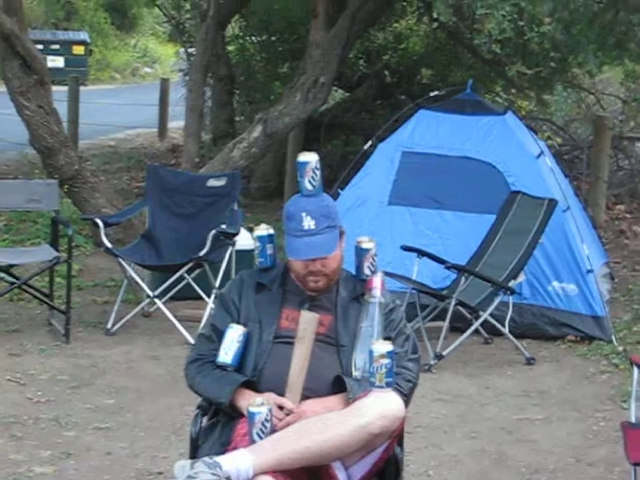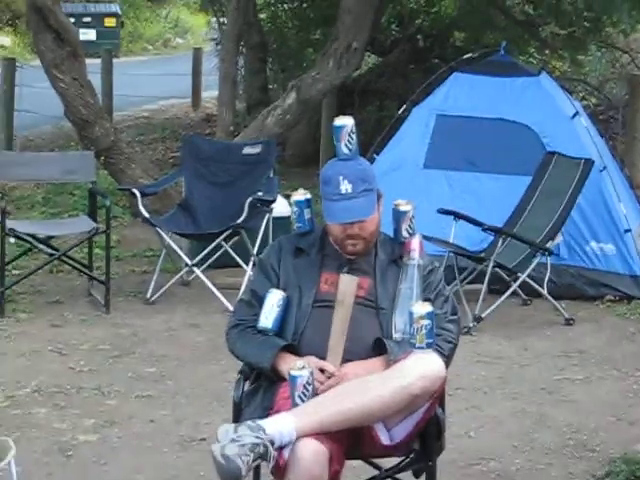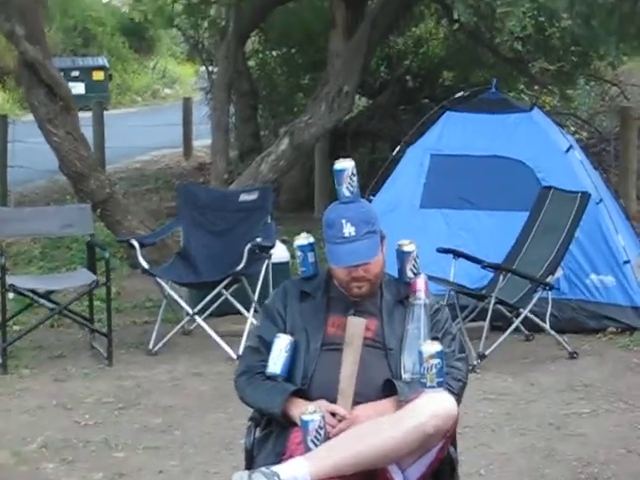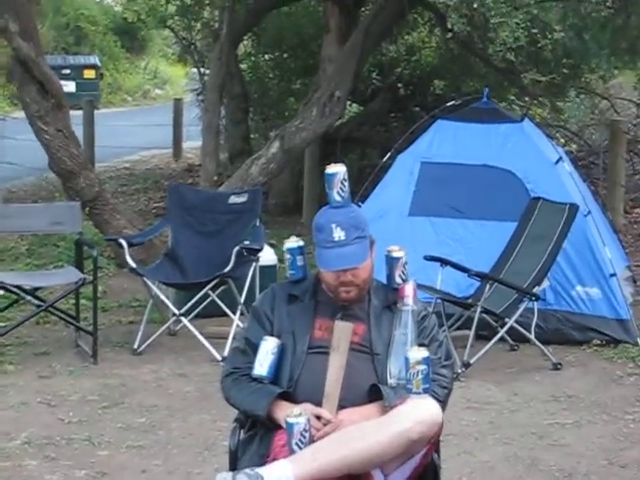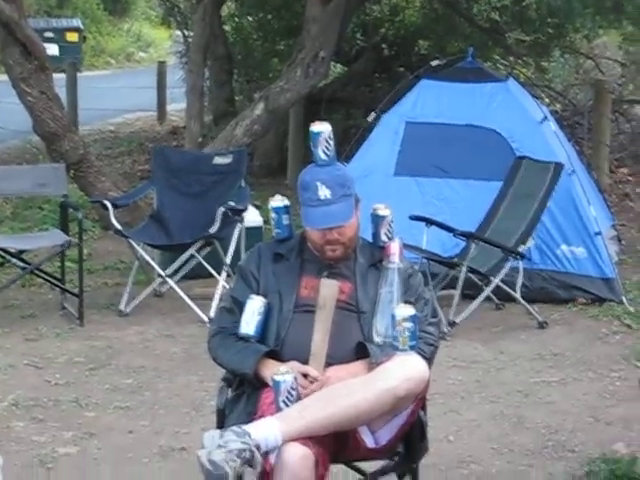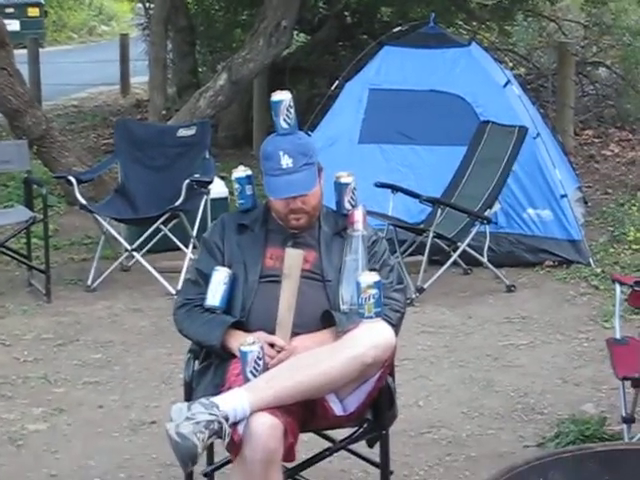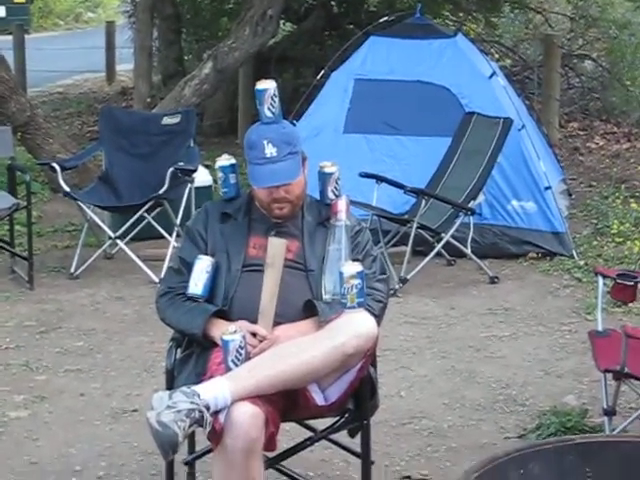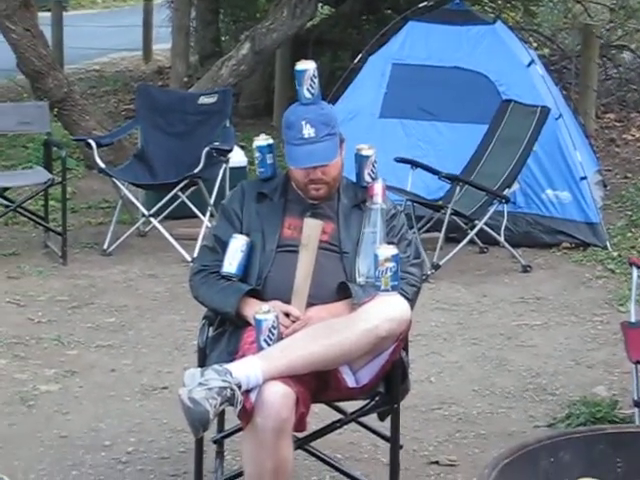
dt=0.5s
person 1, frame 1
right shoulder: (248, 288)
left elbow: (405, 374)
right elbow: (200, 363)
left wrist: (333, 406)
right wrist: (246, 399)
left hip: (343, 438)
left knee: (389, 408)
person 1, frame 2
right shoulder: (288, 254)
left elbow: (444, 336)
right elbow: (241, 329)
left wrist: (373, 368)
right wrist: (286, 363)
left hip: (384, 403)
left knee: (428, 369)
left ankle: (266, 432)
person 1, frame 3
right shoulder: (292, 298)
left elbow: (453, 374)
right elbow: (250, 374)
left wrist: (384, 410)
right wrist: (298, 407)
left hip: (396, 440)
left knee: (442, 407)
person 1, frame 4
right shoulder: (280, 301)
left elbow: (439, 380)
right elbow: (236, 376)
left wrist: (368, 414)
right wrist: (284, 411)
left hip: (380, 445)
left knee: (426, 413)
person 1, frame 5
right shoulder: (266, 260)
left elbow: (424, 340)
right elbow: (223, 336)
left wrist: (353, 374)
right wrist: (270, 369)
left hip: (368, 410)
left knee: (412, 371)
left ankle: (253, 436)
person 1, frame 6
right shoulder: (231, 231)
left elbow: (390, 307)
right elbow: (188, 308)
left wrist: (320, 341)
right wrist: (238, 340)
left hip: (337, 376)
right hip: (257, 370)
left knee: (378, 338)
right knee: (261, 432)
left ankle: (220, 410)
person 1, frame 7
right shoulder: (213, 220)
left elbow: (373, 297)
right elbow: (171, 297)
left wrist: (302, 331)
right wrist: (220, 328)
left hip: (319, 367)
right hip: (238, 360)
left knee: (360, 328)
right knee: (241, 421)
left ankle: (201, 398)
person 1, frame 8
right shoulder: (250, 200)
left elbow: (407, 281)
right elbow: (204, 275)
left wrist: (337, 312)
right wrist: (251, 307)
left hip: (350, 351)
right hip: (268, 342)
left knee: (394, 312)
right knee: (272, 402)
left ankle: (233, 377)
